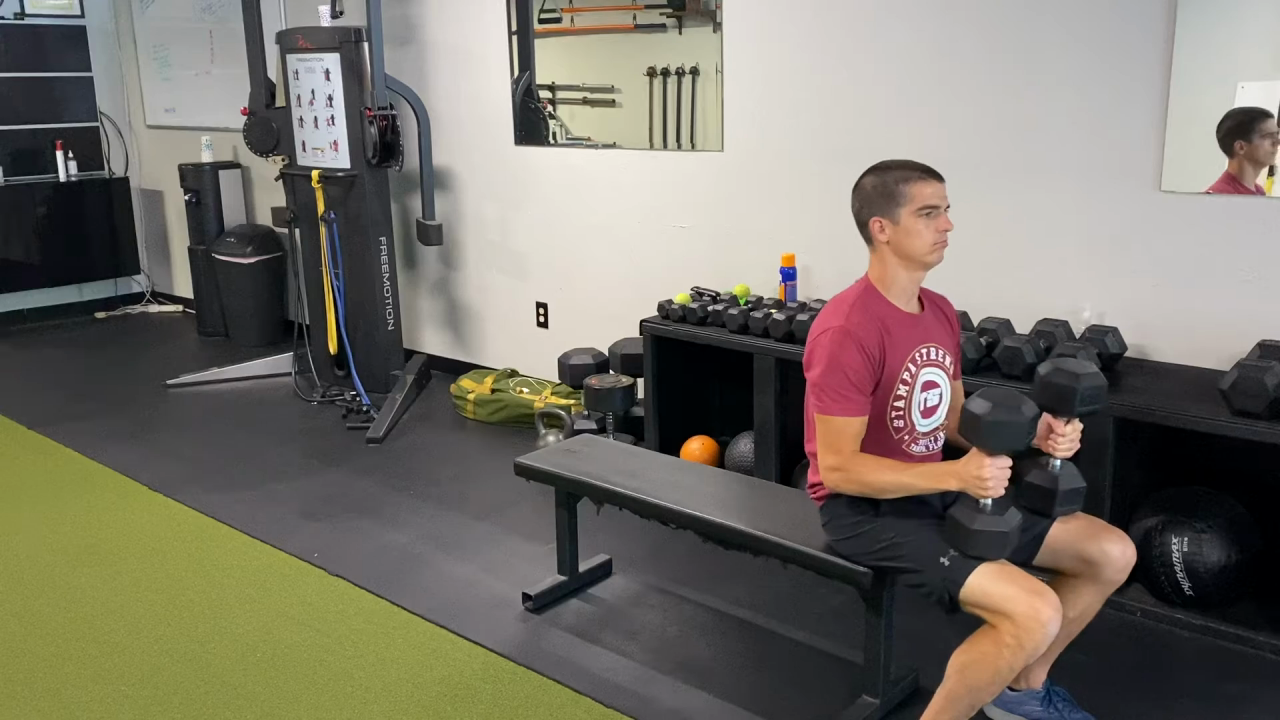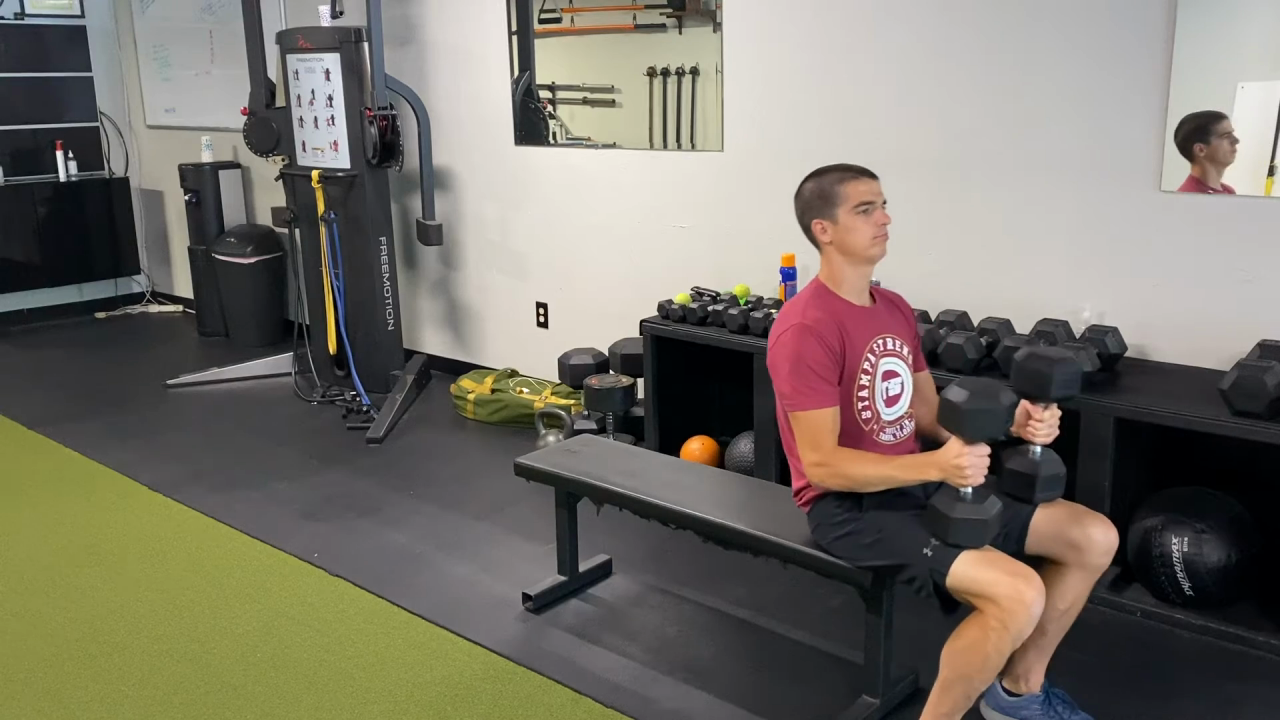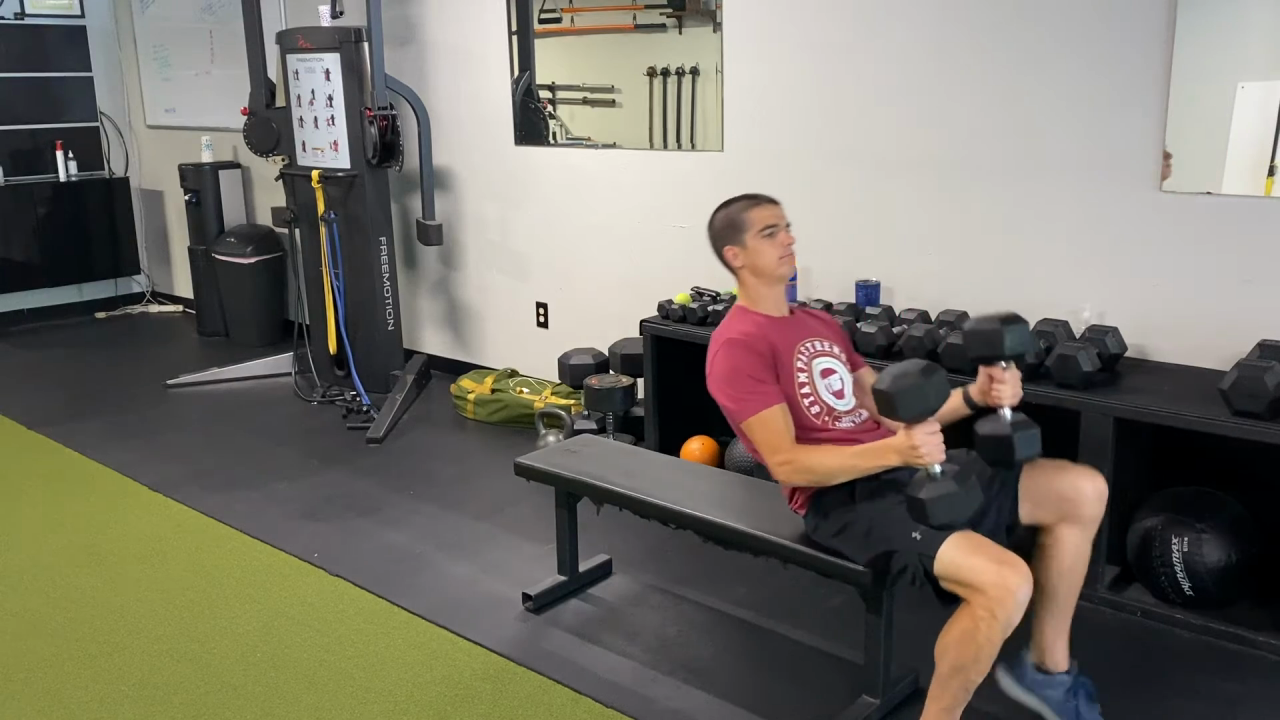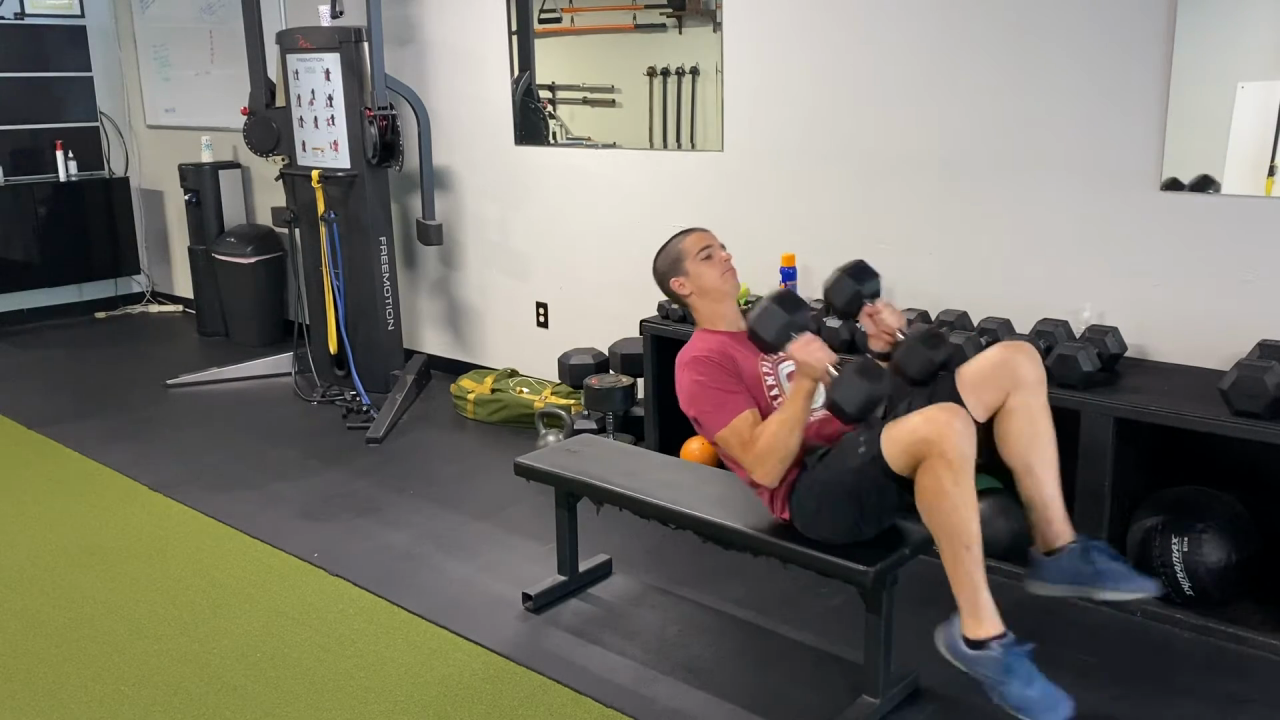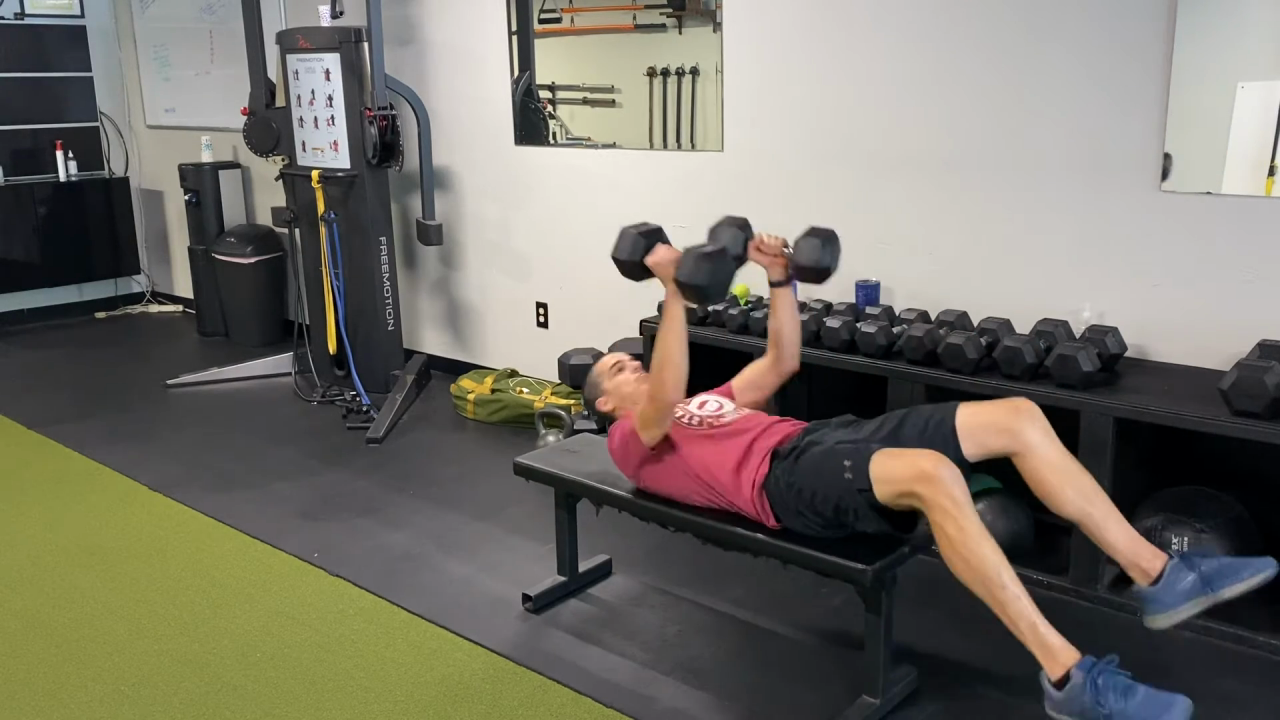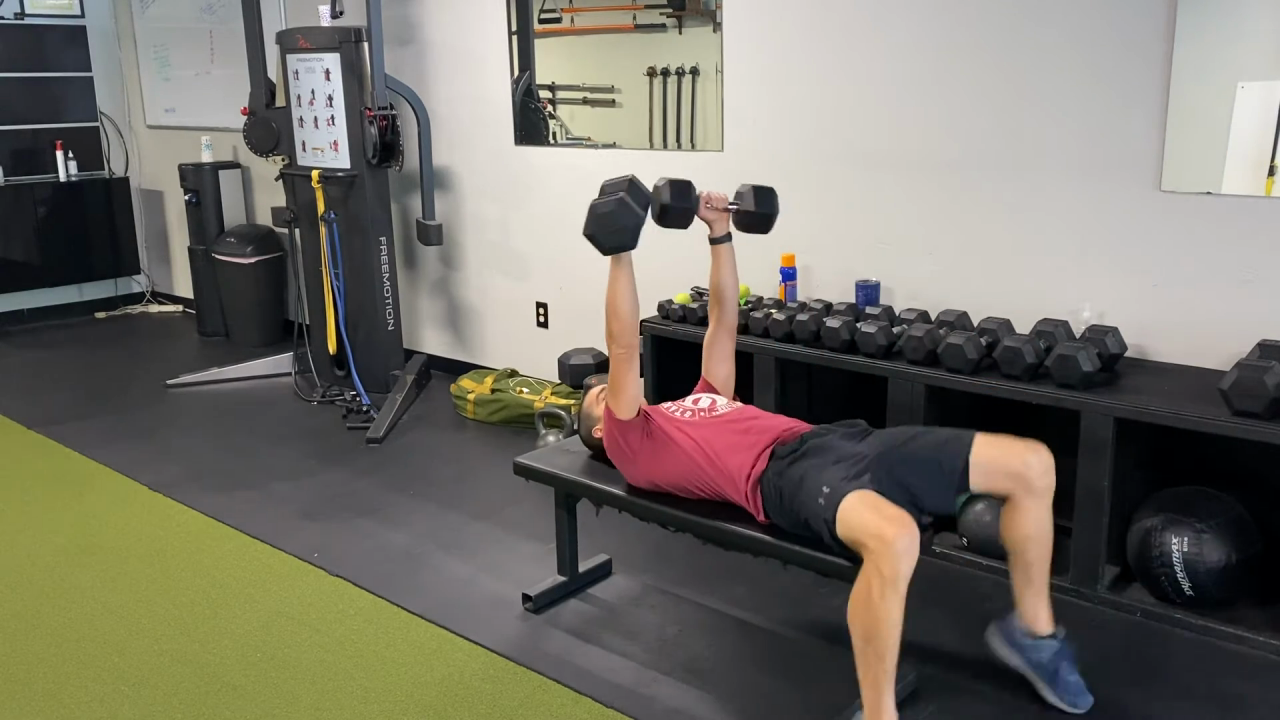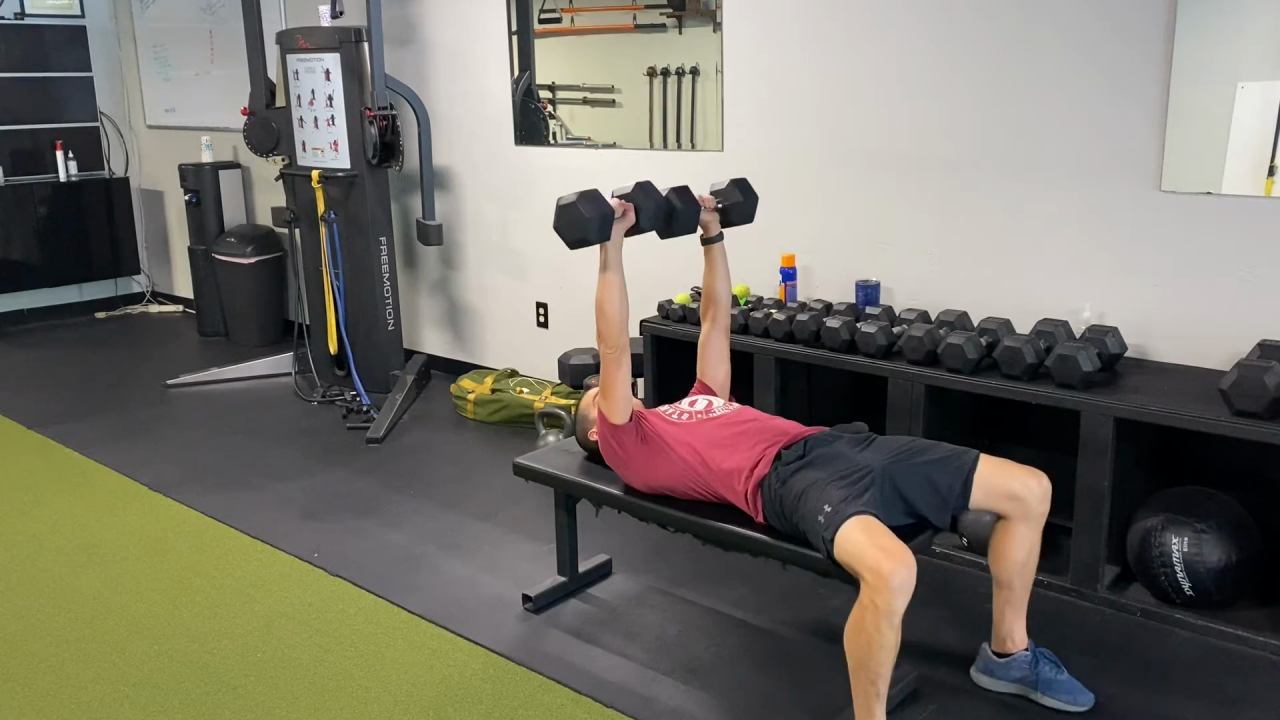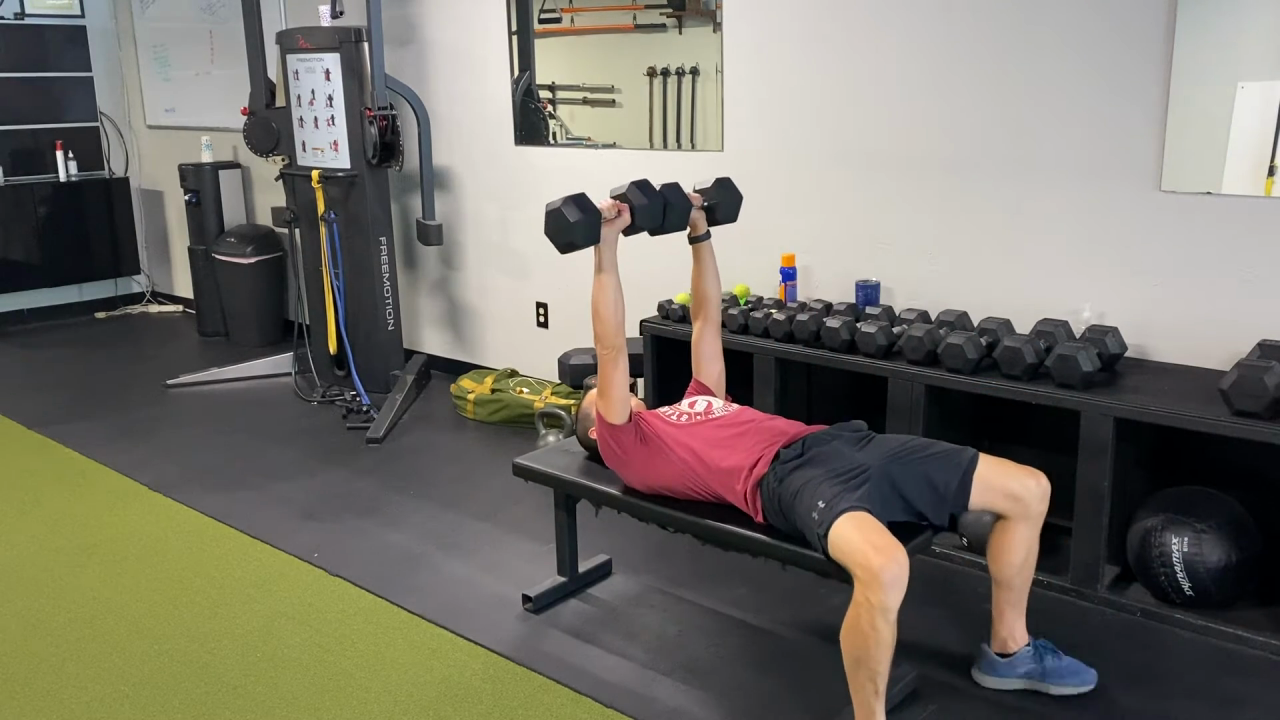
dt=0.4s
person 1, frame 1
left shoulder: (939, 311)
right shoulder: (847, 329)
left elbow: (956, 420)
right elbow: (838, 467)
left wrist: (1032, 433)
right wrist: (955, 476)
left hip: (934, 487)
right hip: (865, 507)
left knee: (1112, 554)
right knee: (1034, 614)
person 1, frame 2
left shoulder: (894, 308)
right shoulder: (806, 328)
left elbow: (930, 413)
right elbow: (821, 464)
left wrist: (1010, 423)
right wrist: (935, 465)
left hip: (913, 482)
right hip: (850, 505)
left knee: (1093, 538)
right knee: (1018, 595)
person 1, frame 3
left shoulder: (817, 322)
right shoulder: (737, 345)
left elbow: (886, 412)
right elbow: (786, 464)
left wrist: (972, 398)
right wrist: (894, 451)
left hip: (900, 471)
right hip: (841, 500)
left knee: (1084, 491)
right knee: (1005, 584)
left ankle: (1047, 669)
person 1, frame 4
right shoulder: (700, 361)
right elbow: (765, 467)
left wrist: (881, 351)
right wrist: (804, 382)
left hip: (864, 450)
right hip: (819, 489)
left knee: (1014, 360)
right knee: (944, 426)
left ankle: (1059, 551)
right ankle: (982, 637)
person 1, frame 5
left shoulder: (708, 397)
right shoulder: (632, 441)
left elbow: (783, 361)
right elbow: (667, 402)
left wrist: (779, 279)
right wrist: (674, 293)
left hip: (826, 437)
right hip: (786, 476)
left knee: (1017, 417)
right knee: (934, 476)
left ankle: (1156, 576)
person 1, frame 6
left shoulder: (697, 403)
right shoulder: (631, 443)
left elbow: (723, 322)
right elbow: (623, 352)
left wrist: (720, 235)
right wrist: (621, 248)
left hip: (834, 440)
right hip: (783, 473)
left knee: (1033, 465)
right knee: (894, 537)
left ankle: (1030, 632)
person 1, frame 7
left shoulder: (696, 406)
right shoulder: (627, 447)
left elbow: (715, 323)
right elbow: (615, 351)
left wrist: (712, 235)
right wrist: (611, 247)
left hip: (841, 443)
right hip: (787, 475)
left knee: (1029, 490)
right knee: (891, 572)
left ankle: (1008, 653)
person 1, frame 8
left shoulder: (693, 408)
right shoulder: (628, 447)
left elbow: (707, 322)
right elbow: (611, 351)
left wrist: (700, 234)
right wrist: (606, 248)
right hip: (785, 474)
left knee: (1028, 490)
right knee: (883, 568)
left ankle: (1008, 650)
